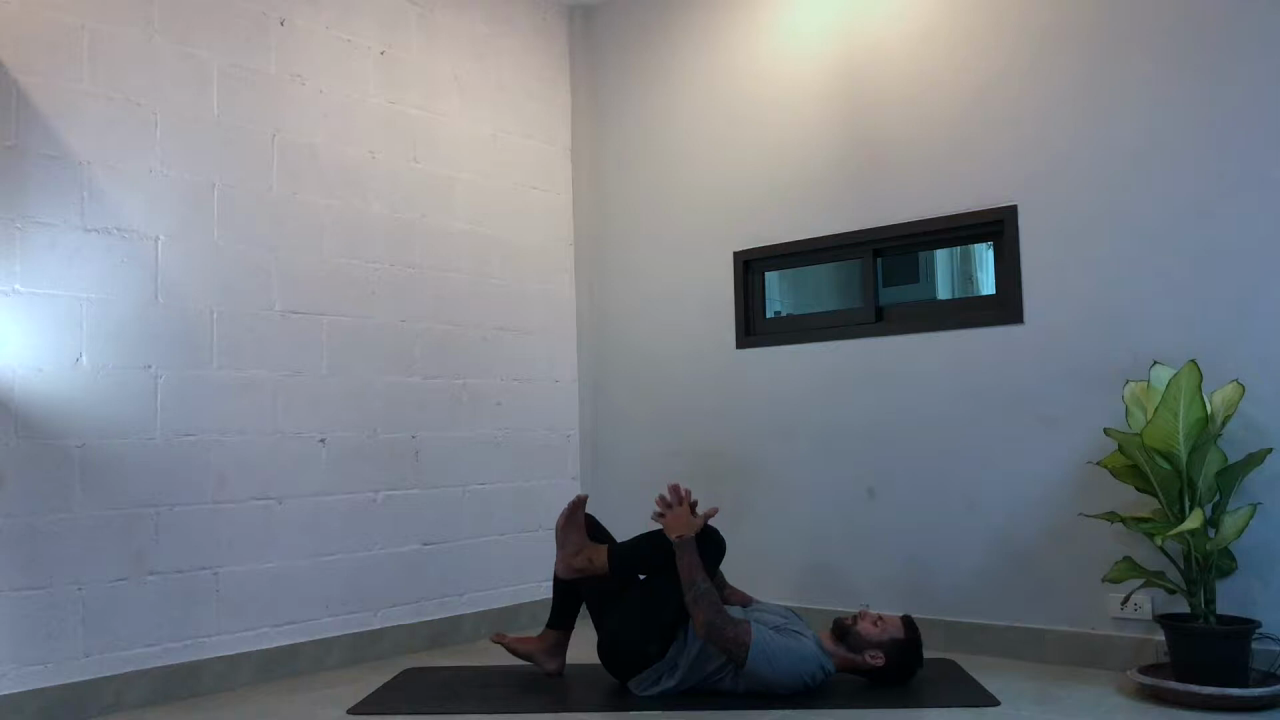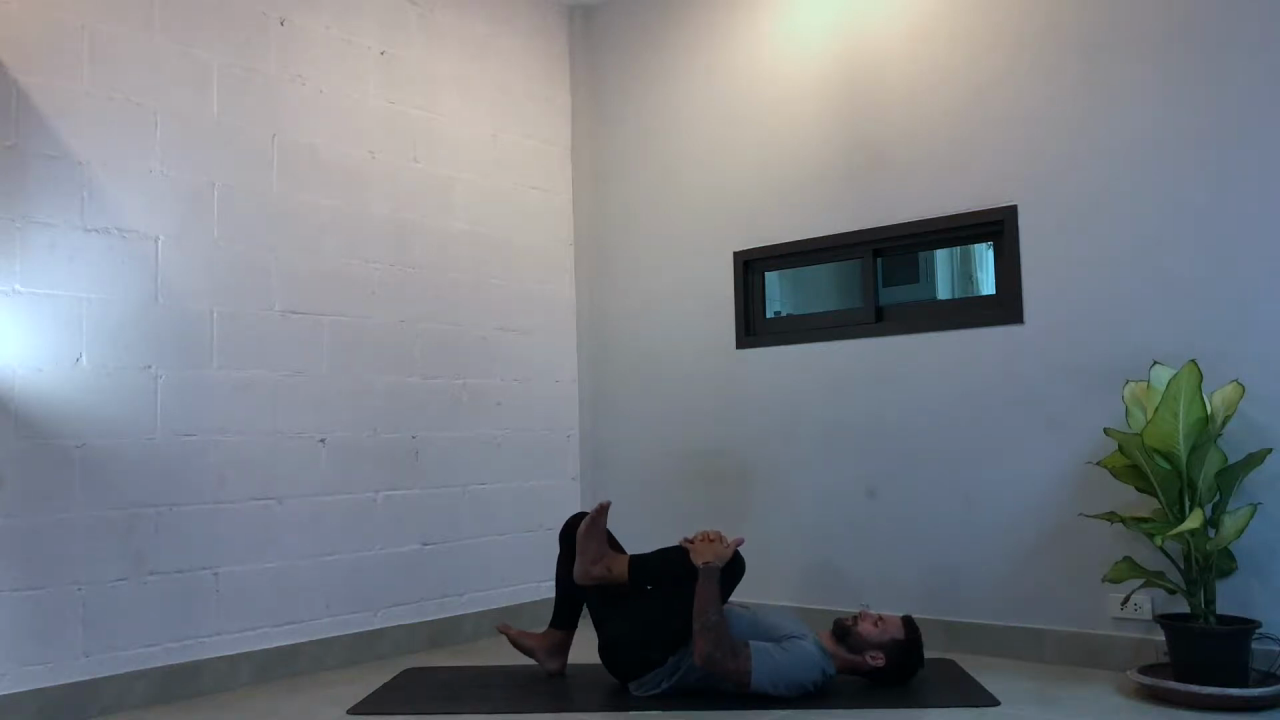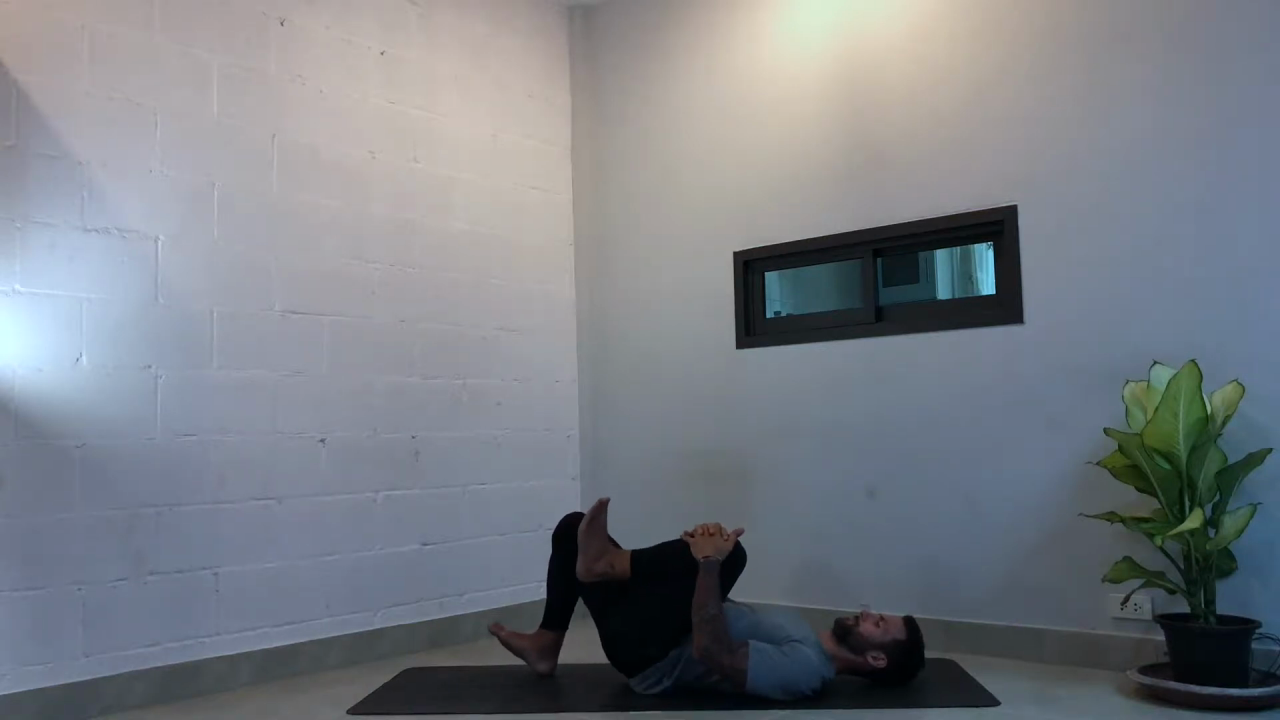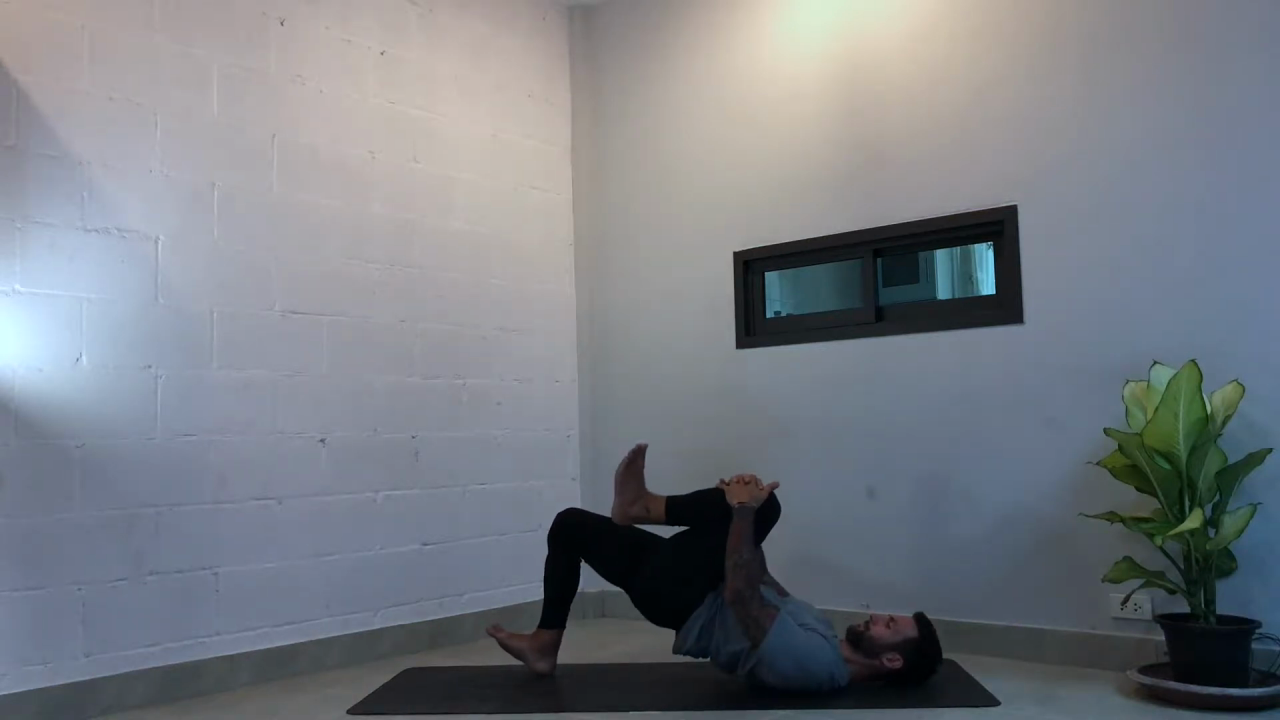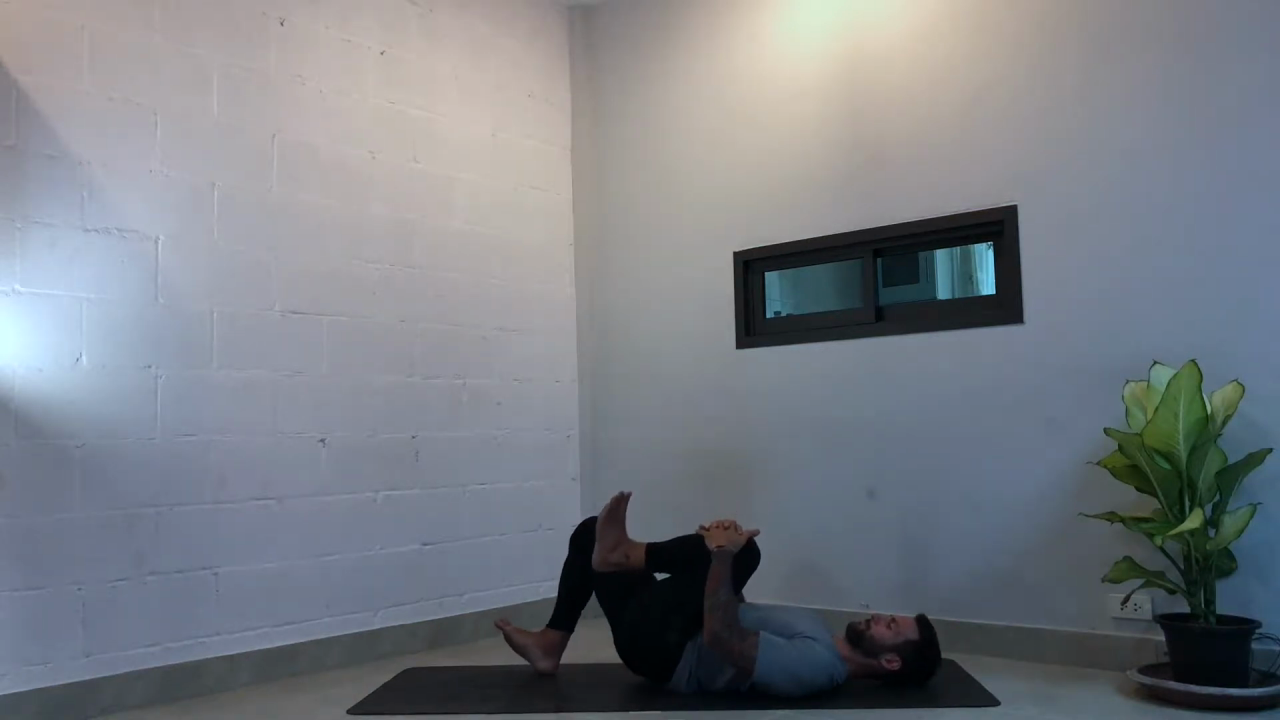
dt=1s
person 1, frame 1
left shoulder: (801, 661)
right shoulder: (797, 631)
left elbow: (711, 625)
right elbow: (726, 595)
left wrist: (683, 541)
right wrist: (686, 534)
left hip: (640, 658)
right hip: (645, 635)
left knee: (706, 542)
right knee: (584, 525)
left ankle: (585, 560)
right ankle: (552, 645)
person 1, frame 2
left shoulder: (806, 665)
right shoulder: (801, 640)
left elbow: (711, 655)
right elbow: (716, 619)
left wrist: (708, 569)
right wrist: (707, 564)
left hip: (639, 657)
right hip: (645, 631)
left knee: (726, 564)
right knee: (580, 526)
left ankle: (606, 567)
right ankle: (555, 643)
person 1, frame 3
left shoulder: (805, 669)
right shoulder: (802, 640)
left elbow: (709, 651)
right elbow: (719, 615)
left wrist: (709, 563)
right wrist: (708, 558)
left hip: (643, 649)
right hip: (655, 628)
left knee: (728, 557)
right knee: (572, 528)
left ankle: (607, 563)
right ankle: (546, 645)
person 1, frame 4
left shoulder: (815, 664)
right shoulder: (824, 642)
left elbow: (741, 596)
right elbow: (764, 585)
left wrist: (743, 511)
right wrist: (746, 511)
left hip: (679, 597)
right hip: (695, 590)
left knee: (762, 506)
right knee: (568, 525)
left ankle: (641, 506)
right ankle: (545, 645)
person 1, frame 5
left shoulder: (816, 666)
right shoulder: (818, 638)
left elbow: (719, 636)
right elbow: (732, 611)
left wrist: (722, 555)
right wrist: (723, 552)
left hip: (660, 646)
right hip: (668, 634)
left knee: (742, 552)
right knee: (590, 531)
left ankle: (624, 555)
right ankle: (550, 646)
